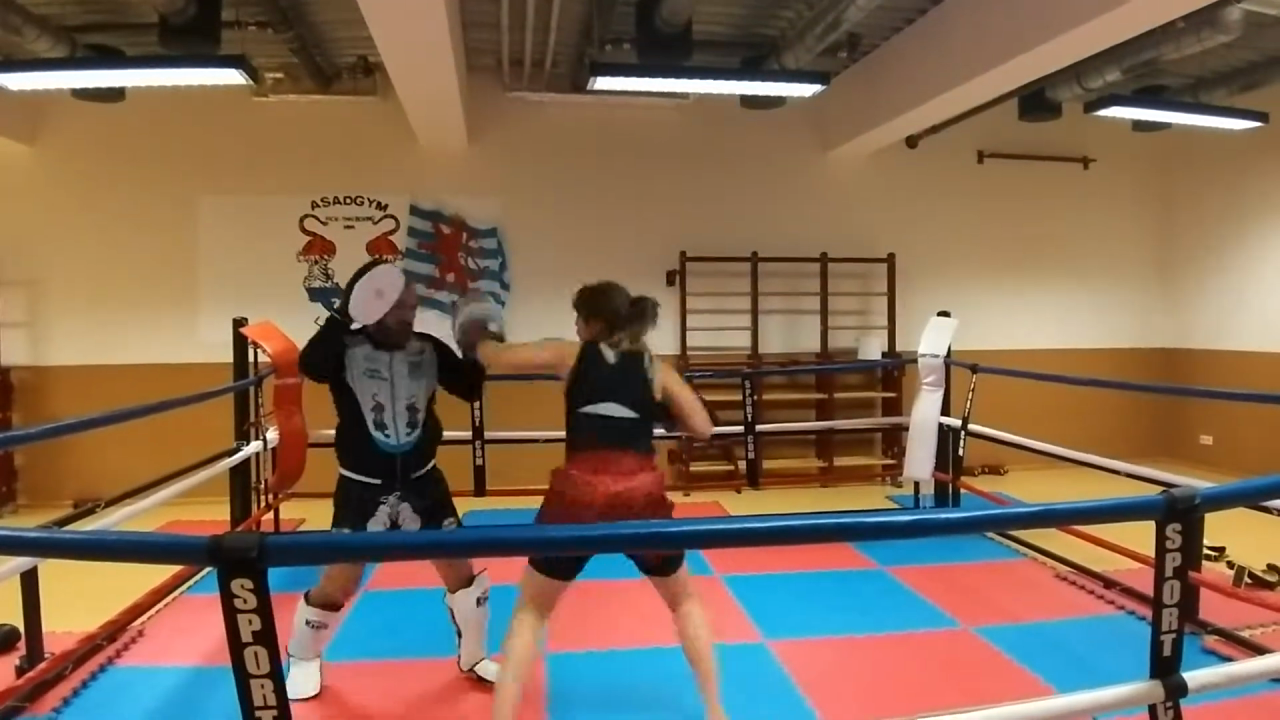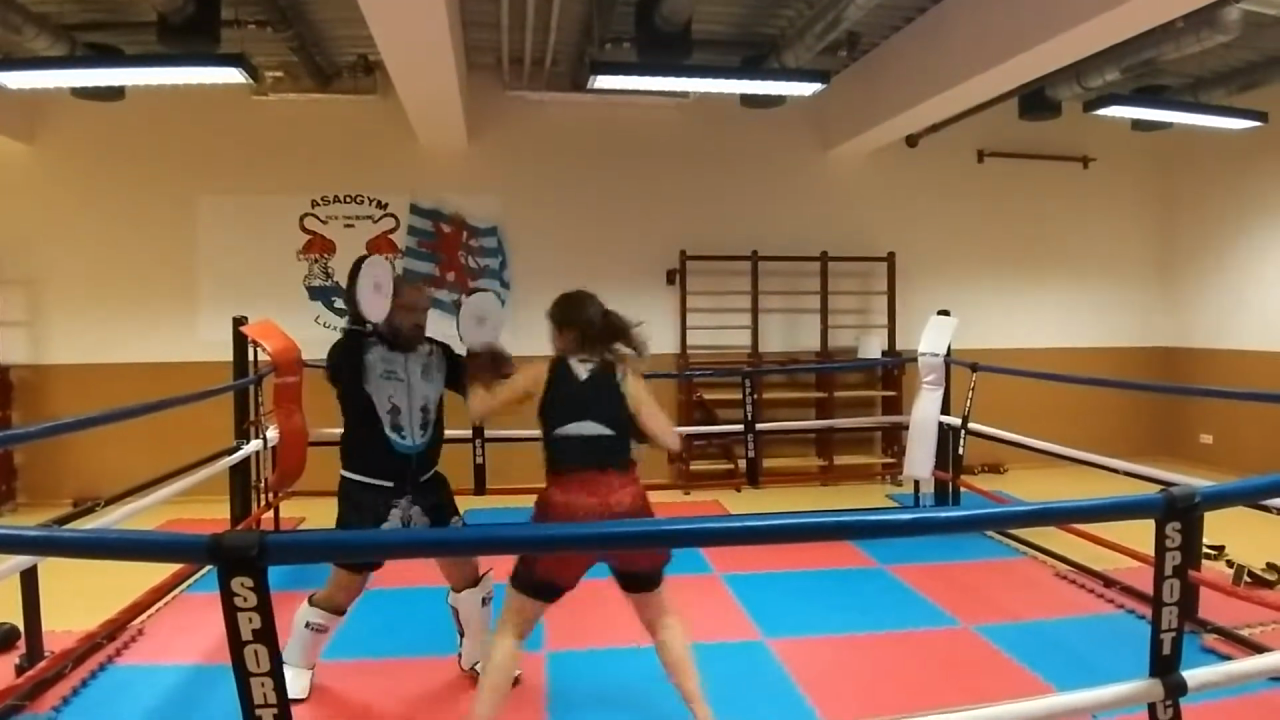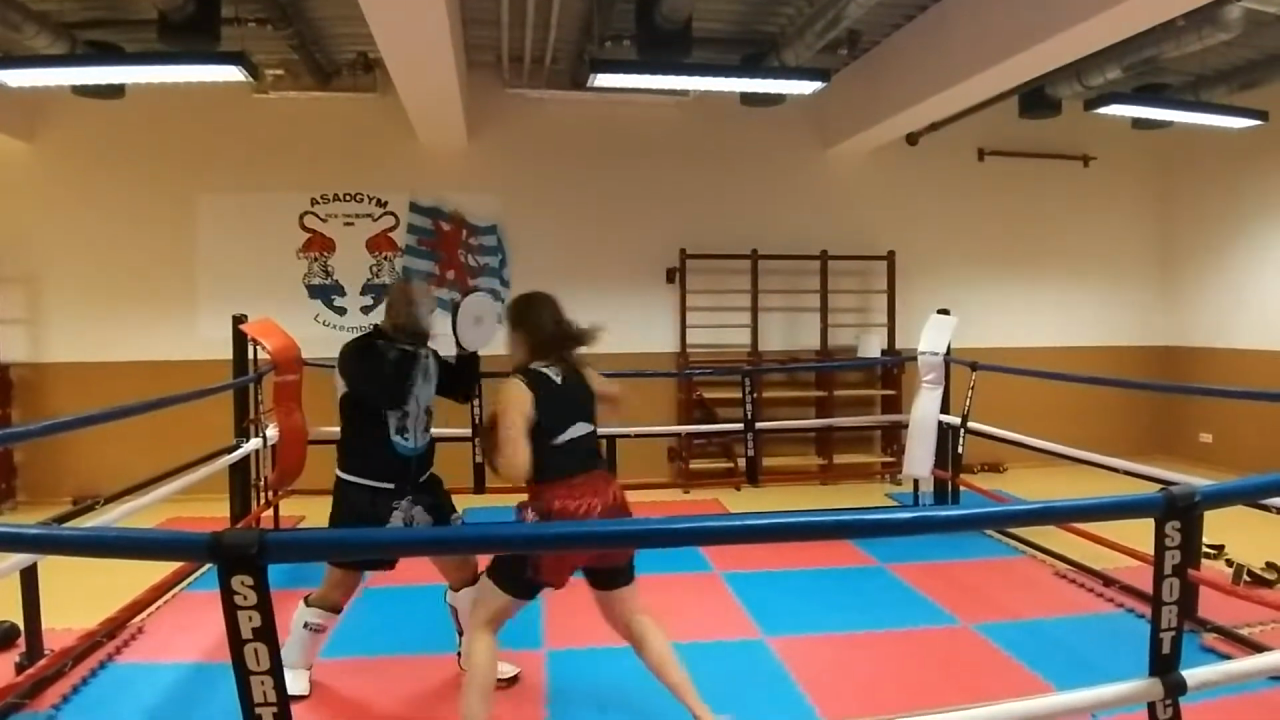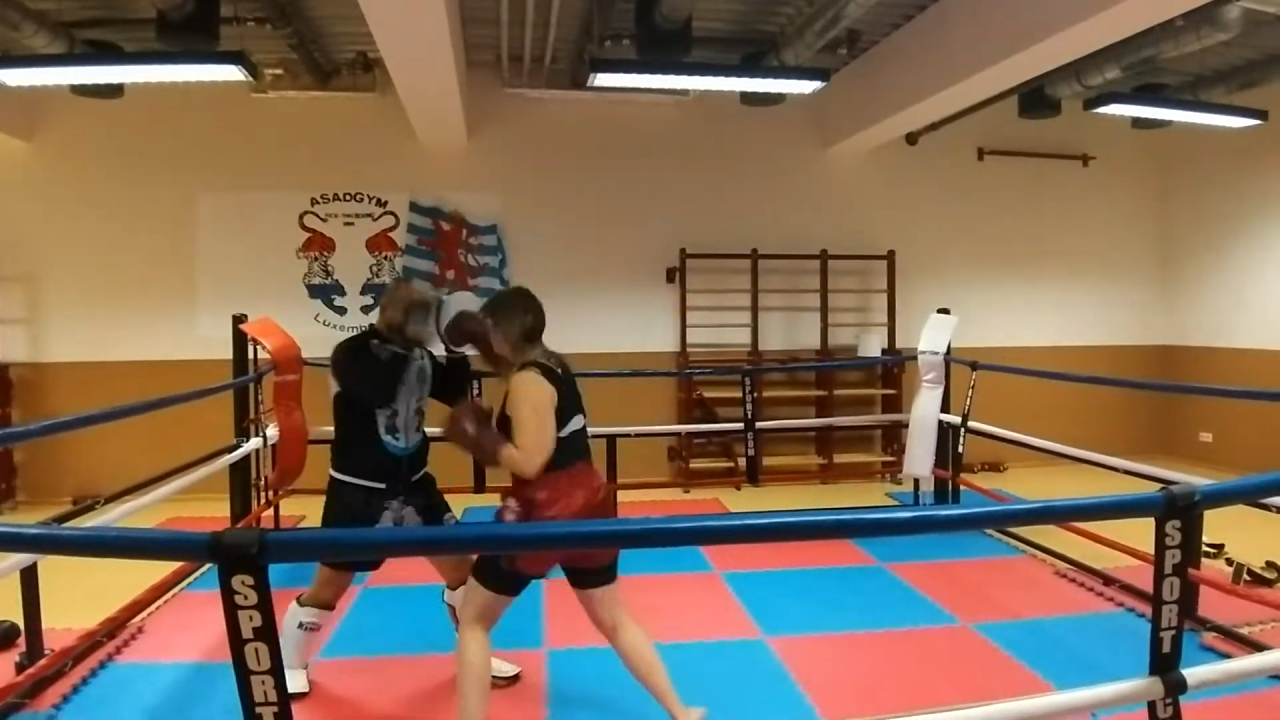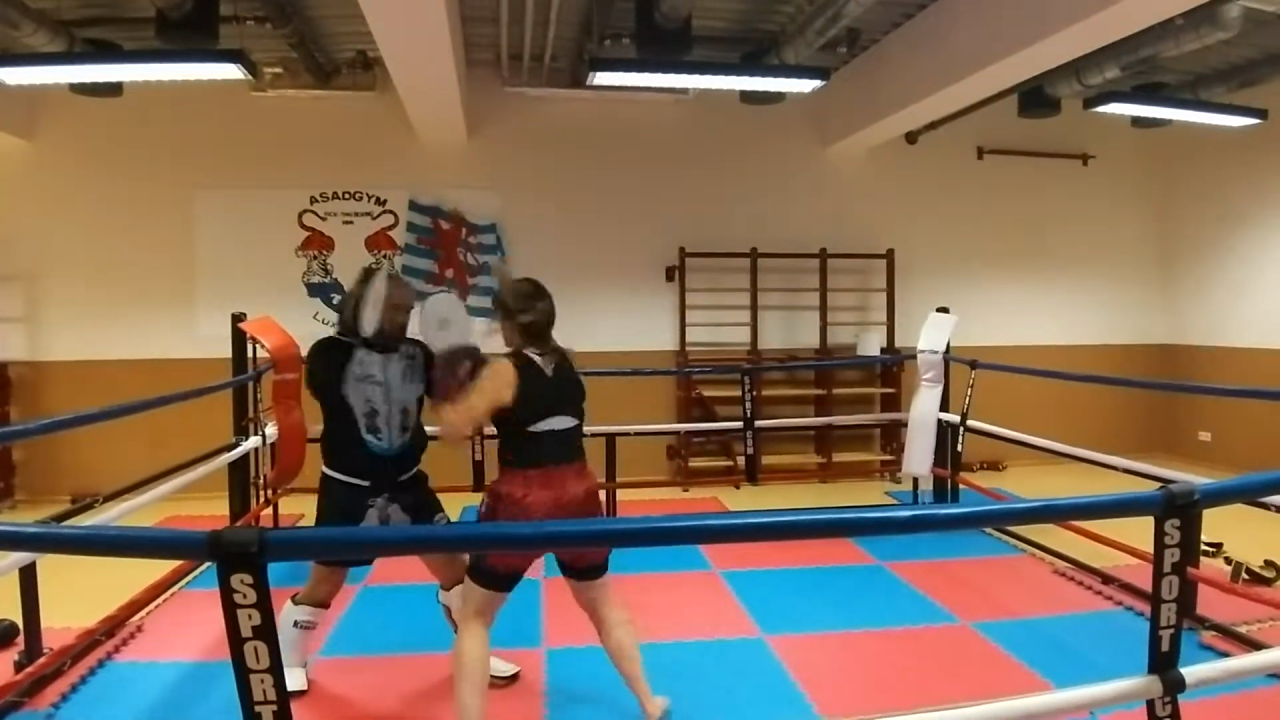
dt=0.1s
person 1, frame 1
left shoulder: (572, 354)
right shoulder: (656, 368)
left elbow: (497, 358)
right elbow: (702, 428)
left wrist: (477, 339)
left hip: (583, 493)
right hip: (642, 494)
left knee: (531, 610)
right knee: (683, 600)
person 1, frame 2
left shoulder: (543, 373)
right shoulder: (624, 378)
left elbow: (480, 407)
right elbow: (670, 441)
left wrist: (478, 382)
left hip: (567, 513)
right hip: (624, 508)
left knee: (510, 628)
right knee: (661, 617)
person 1, frame 3
left shoulder: (517, 389)
right shoulder: (575, 373)
left elbow: (516, 472)
right elbow: (612, 393)
left wrist: (495, 449)
left hip: (558, 515)
right hip: (604, 505)
left knee: (482, 621)
right knee: (630, 619)
person 1, frame 4
left shoulder: (525, 381)
right shoulder: (550, 362)
left elbow: (528, 463)
left wrist: (479, 441)
right wrist: (486, 345)
left hip: (543, 509)
right hip: (589, 500)
left knee: (474, 622)
right knee: (610, 618)
person 1, frame 5
left shoulder: (503, 371)
right shoulder: (566, 363)
left elbow: (453, 428)
left hip: (521, 505)
right hip: (577, 497)
left knee: (473, 620)
right knee: (603, 608)
person 2, frame 1
left shoulder: (429, 350)
right shoulder: (345, 347)
left elbow: (471, 389)
right elbow: (312, 365)
right wrist: (346, 315)
left hip: (420, 480)
right hip: (363, 487)
left knee: (460, 568)
right knee: (339, 582)
left ankle: (474, 657)
right ankle: (303, 660)
person 2, frame 2
left shoulder: (438, 352)
right shoulder: (356, 347)
left elbow: (474, 389)
right elbow: (342, 382)
right wrist: (356, 321)
left hip: (424, 483)
right hip: (369, 489)
left knee: (467, 568)
right knee: (344, 587)
left ankle: (475, 656)
right ankle: (295, 664)
person 2, frame 3
left shoulder: (427, 356)
right shoulder: (360, 353)
left elbow: (463, 390)
right elbow: (387, 395)
left wrist: (468, 349)
right wrist: (405, 344)
left hip: (420, 485)
right hip: (364, 491)
left knee: (464, 567)
right knee: (338, 586)
right ankle: (294, 664)
person 2, frame 4
left shoulder: (419, 356)
right shoulder: (356, 351)
left elbow: (454, 393)
right elbow: (376, 392)
left wrist: (457, 350)
right wrist: (405, 344)
left hip: (414, 484)
right hip: (357, 490)
left knee: (461, 565)
right knee: (330, 585)
right ankle: (290, 664)
person 2, frame 5
left shoulder: (417, 354)
right shoulder: (333, 351)
right elbow: (322, 388)
right wrist: (348, 333)
left hip: (406, 483)
right hip: (349, 488)
left knee: (454, 566)
right knee: (324, 582)
right ankle: (289, 663)
